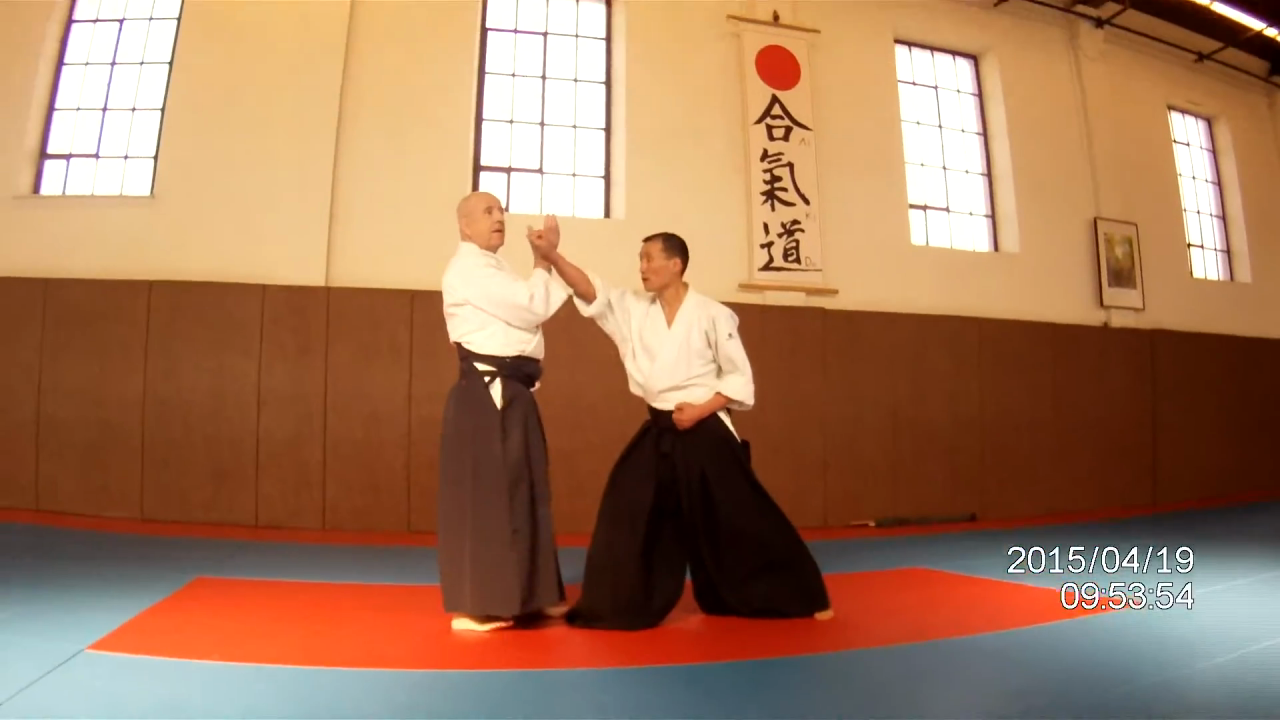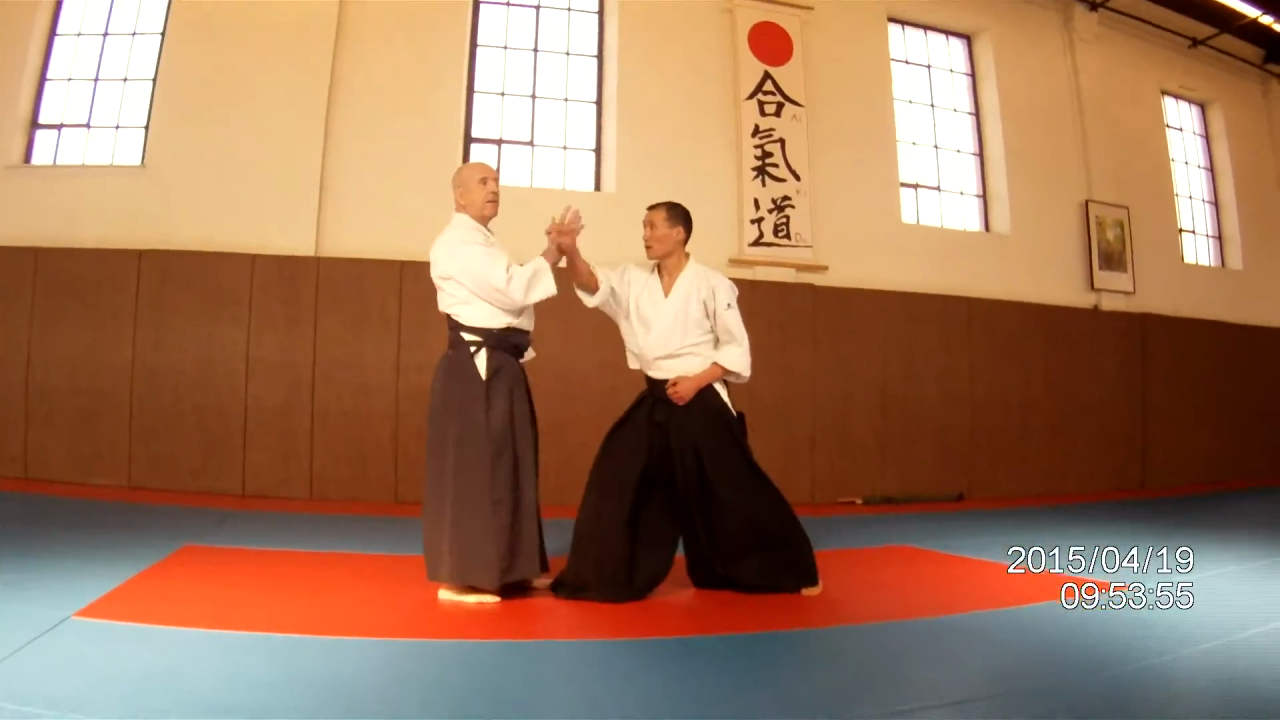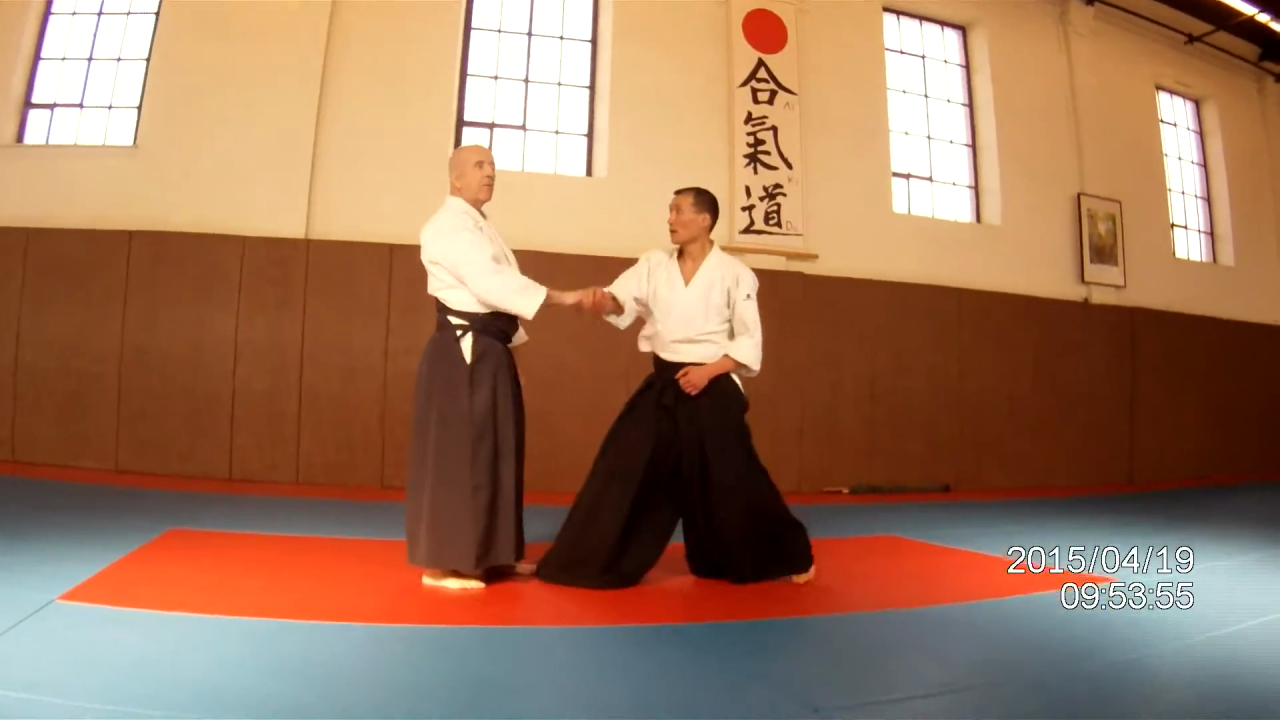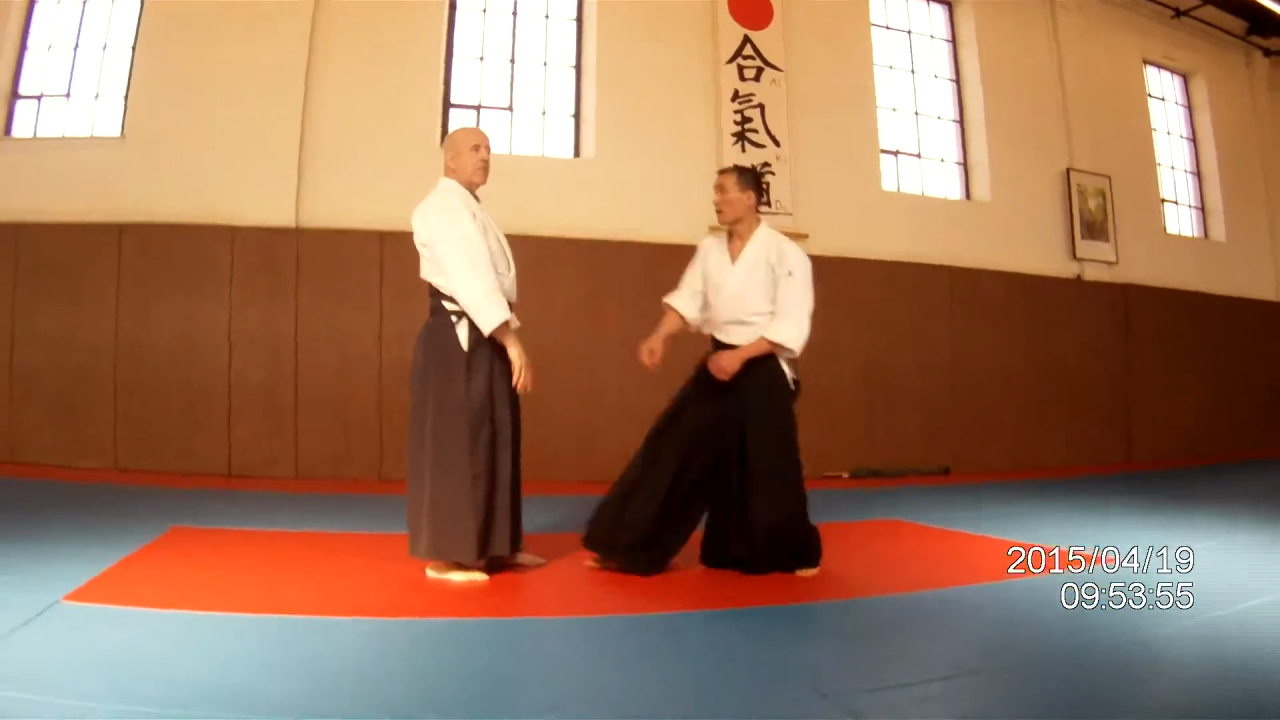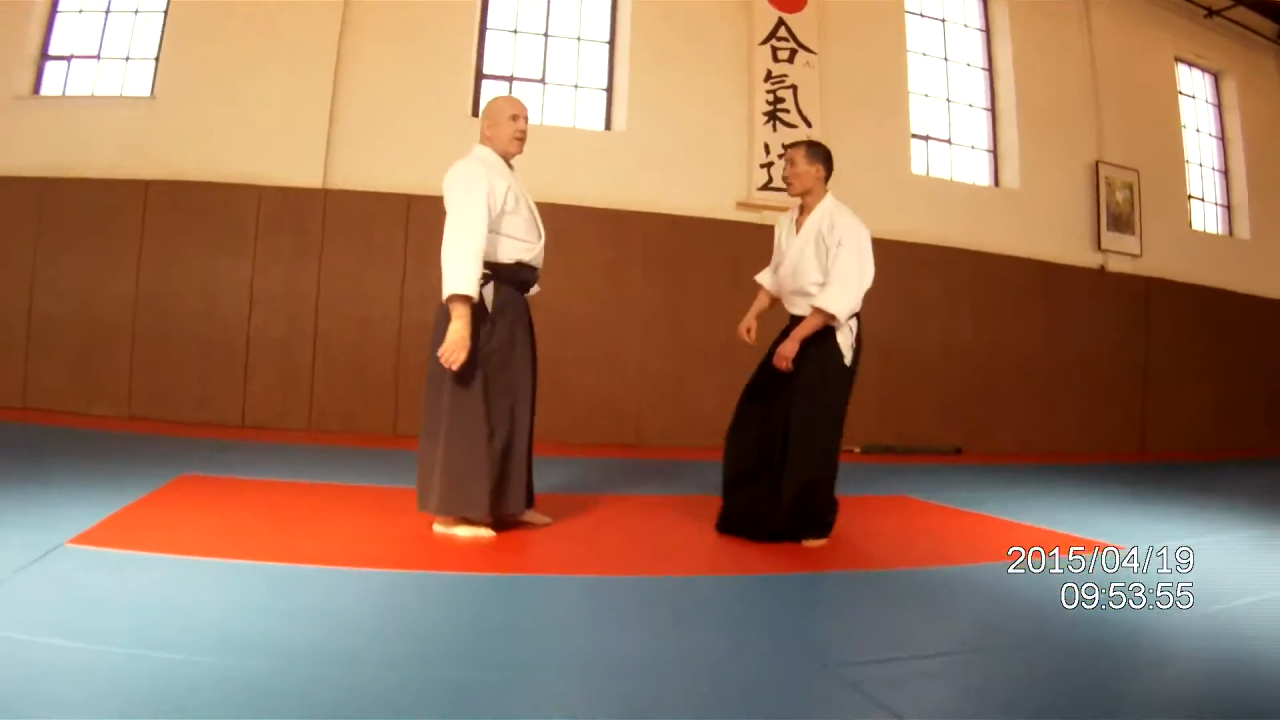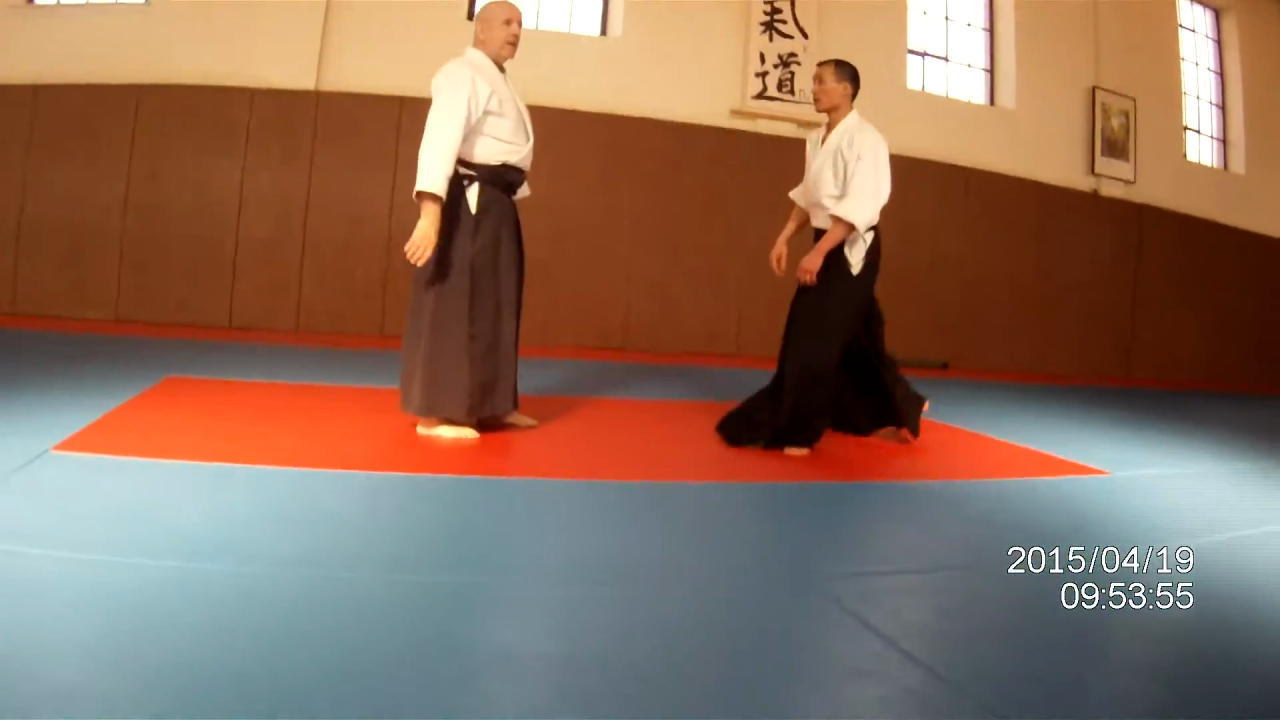
dt=0.2s
person 1, frame 1
left shoulder: (489, 268)
right shoulder: (468, 268)
right elbow: (530, 307)
right wrist: (544, 261)
left hip: (509, 395)
right hip: (486, 397)
left knee: (517, 496)
right knee: (485, 498)
left ankle: (519, 599)
right ankle: (471, 608)
person 1, frame 2
left shoulder: (482, 241)
right shoulder: (458, 241)
right elbow: (512, 288)
right wrist: (554, 251)
left hip: (499, 368)
right hip: (474, 369)
left knee: (505, 469)
right knee: (472, 471)
left ankle: (502, 571)
right ankle: (457, 579)
person 1, frame 3
left shoulder: (476, 224)
right shoulder: (450, 224)
right elbow: (491, 282)
left wrist: (504, 344)
right wrist: (559, 297)
left hip: (488, 352)
right hip: (462, 353)
left knee: (493, 454)
right knee: (457, 457)
left ankle: (486, 554)
right ankle: (440, 565)
person 1, frame 4
left shoulder: (468, 207)
right shoulder: (444, 207)
right elbow: (471, 277)
left wrist: (505, 341)
right wrist: (513, 341)
left hip: (483, 339)
right hip: (458, 340)
left knee: (490, 444)
right knee: (454, 445)
left ankle: (491, 546)
right ankle: (442, 557)
person 1, frame 5
left shoulder: (503, 175)
right shoulder: (475, 173)
right elbow: (463, 244)
right wrist: (459, 318)
left hip: (507, 302)
right hip: (481, 302)
left knee: (506, 404)
right knee: (470, 404)
left ankle: (501, 504)
right ankle: (451, 512)
person 1, frame 6
left shoulder: (497, 81)
right shoulder: (463, 75)
right elbow: (440, 143)
right wrist: (429, 215)
left hip: (496, 205)
right hip: (467, 202)
left knee: (492, 306)
right knee: (457, 305)
left ankle: (485, 406)
right ankle: (435, 414)
person 2, frame 1
left shoulder: (712, 315)
right shoulder: (633, 310)
left elbow: (739, 379)
right elbow: (591, 293)
left wrist: (702, 410)
right wrist: (552, 256)
left hip: (706, 433)
right hip: (658, 433)
left knee: (743, 519)
right knee: (626, 513)
left ankle: (803, 596)
right ankle: (617, 605)
person 2, frame 2
left shoulder: (709, 284)
right shoulder: (633, 279)
left elbow: (736, 349)
right elbow: (592, 285)
left wrist: (697, 381)
right wrist: (571, 253)
left hip: (701, 401)
right hip: (654, 402)
left knee: (735, 491)
right knee: (616, 482)
left ankle: (794, 571)
right ankle: (603, 577)
person 2, frame 3
left shoulder: (736, 275)
right shoulder: (655, 265)
left elbow: (748, 343)
right elbow: (624, 299)
left wrist: (709, 371)
right wrist: (602, 299)
left hip: (715, 389)
right hip: (663, 385)
left knee: (735, 480)
right knee: (623, 471)
left ankle: (787, 558)
right ankle: (593, 563)
person 2, frame 4
left shoulder: (784, 254)
right shoulder: (710, 249)
left elbow: (791, 325)
right elbow: (688, 300)
left wrist: (741, 356)
right wrist: (659, 337)
left hip: (764, 370)
right hip: (720, 361)
left knee: (770, 465)
right knee: (675, 448)
left ankle: (794, 551)
right ankle: (626, 545)
person 2, frame 5
left shoulder: (843, 224)
right shoulder: (787, 223)
left elbow: (841, 294)
right elbow: (775, 277)
left wrist: (795, 339)
right wrist: (753, 313)
left hip: (830, 339)
right hip: (797, 333)
left knee: (812, 431)
right knee: (759, 417)
left ankle: (808, 521)
right ankle: (763, 512)
person 2, frame 6
left shoulder: (864, 139)
right shoulder: (820, 139)
left elbow: (860, 205)
left wrist: (817, 251)
right wrist: (784, 237)
left hip: (852, 250)
right hip: (834, 249)
left knee: (815, 339)
right knee: (854, 342)
left ankle: (795, 431)
right ankle: (899, 412)
